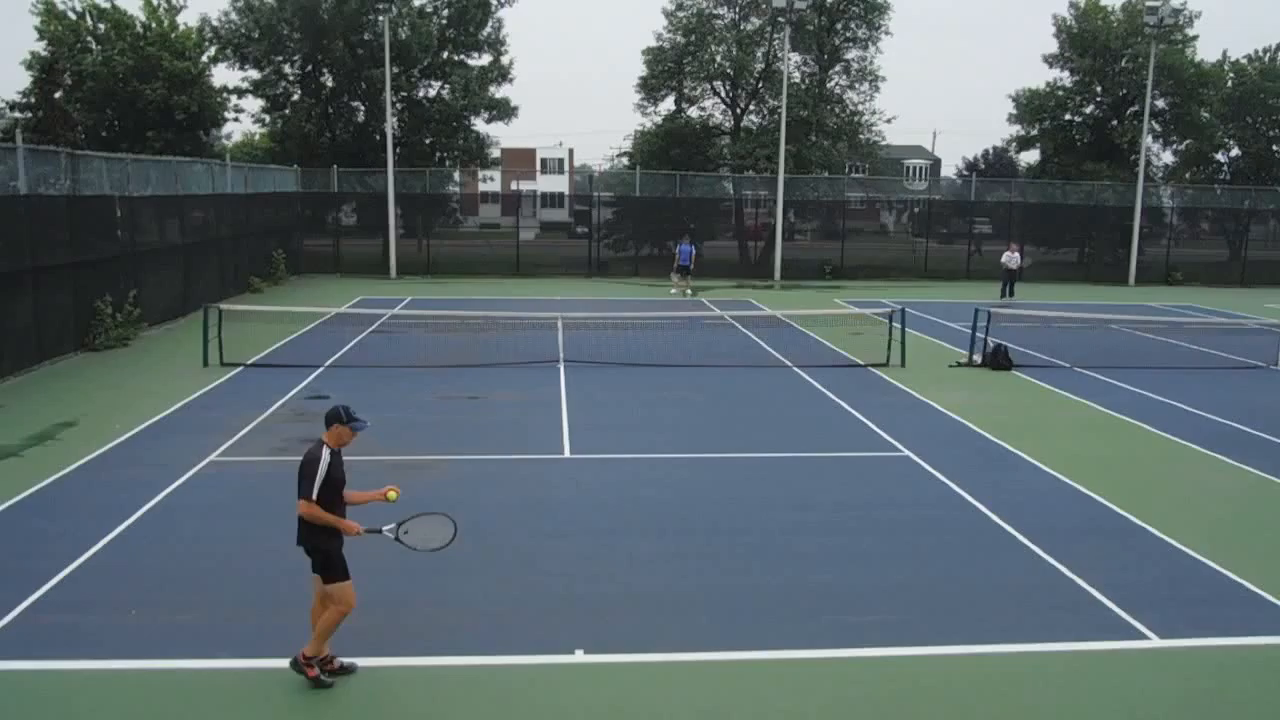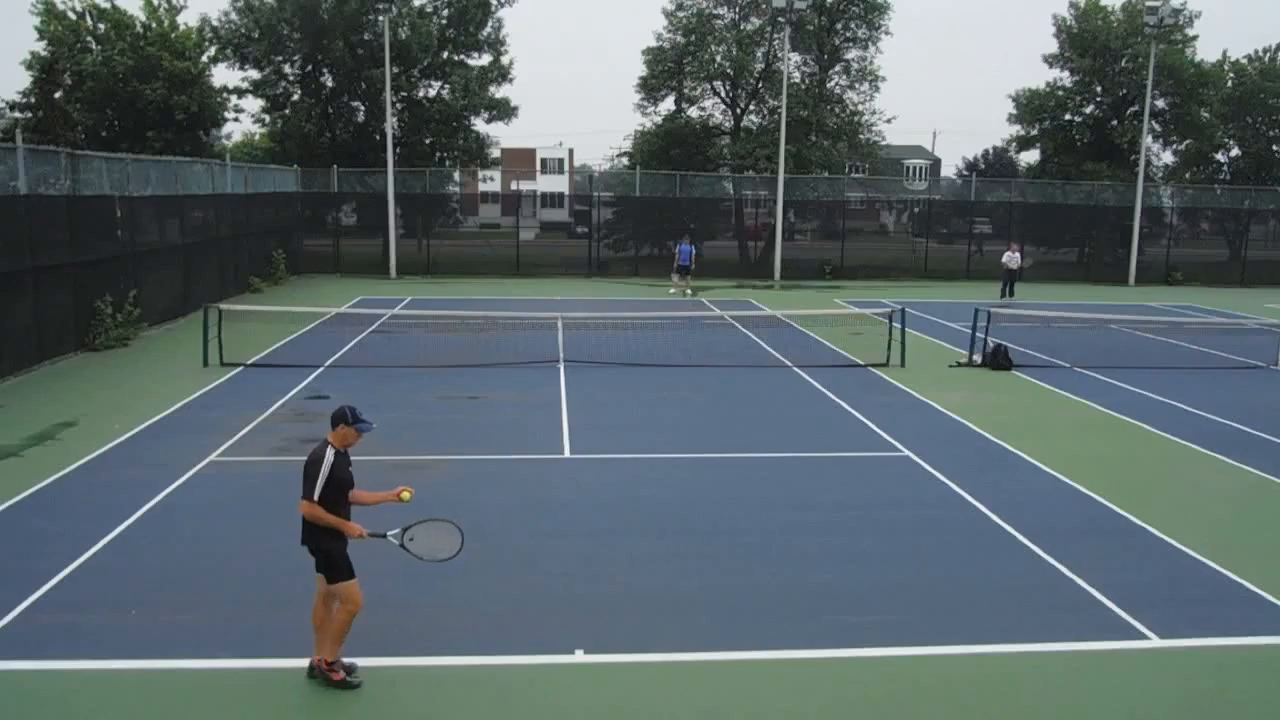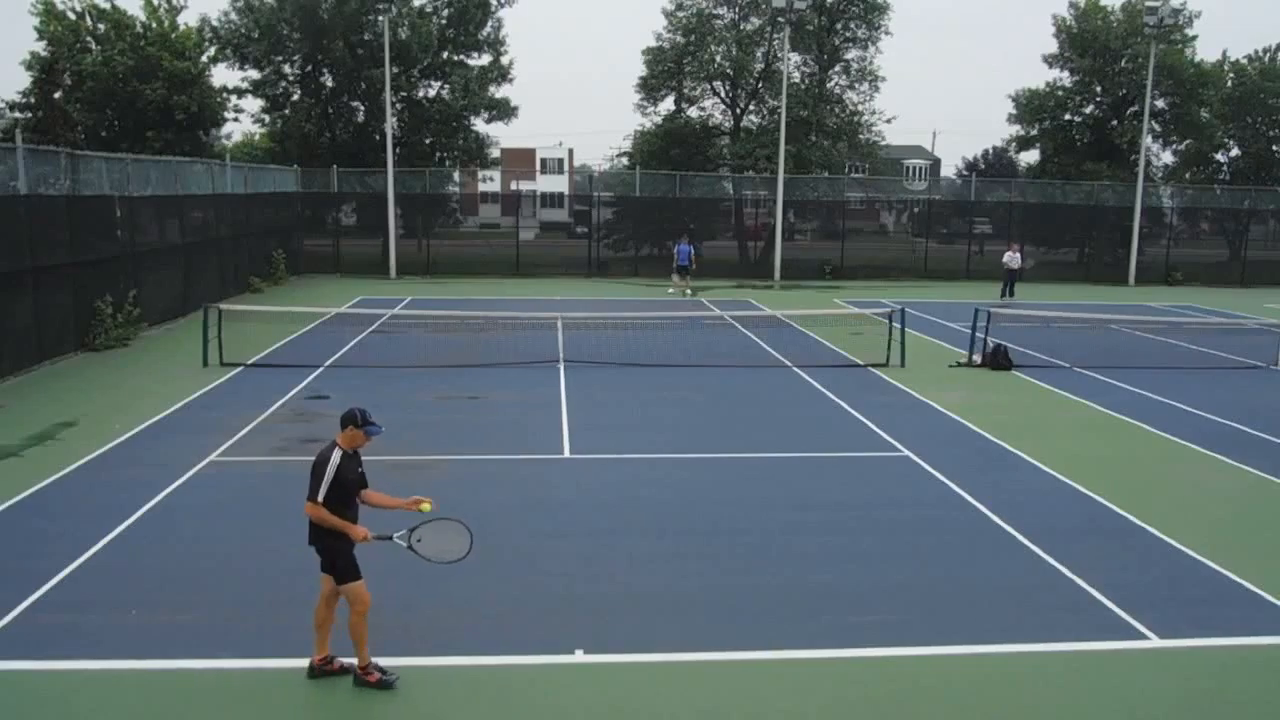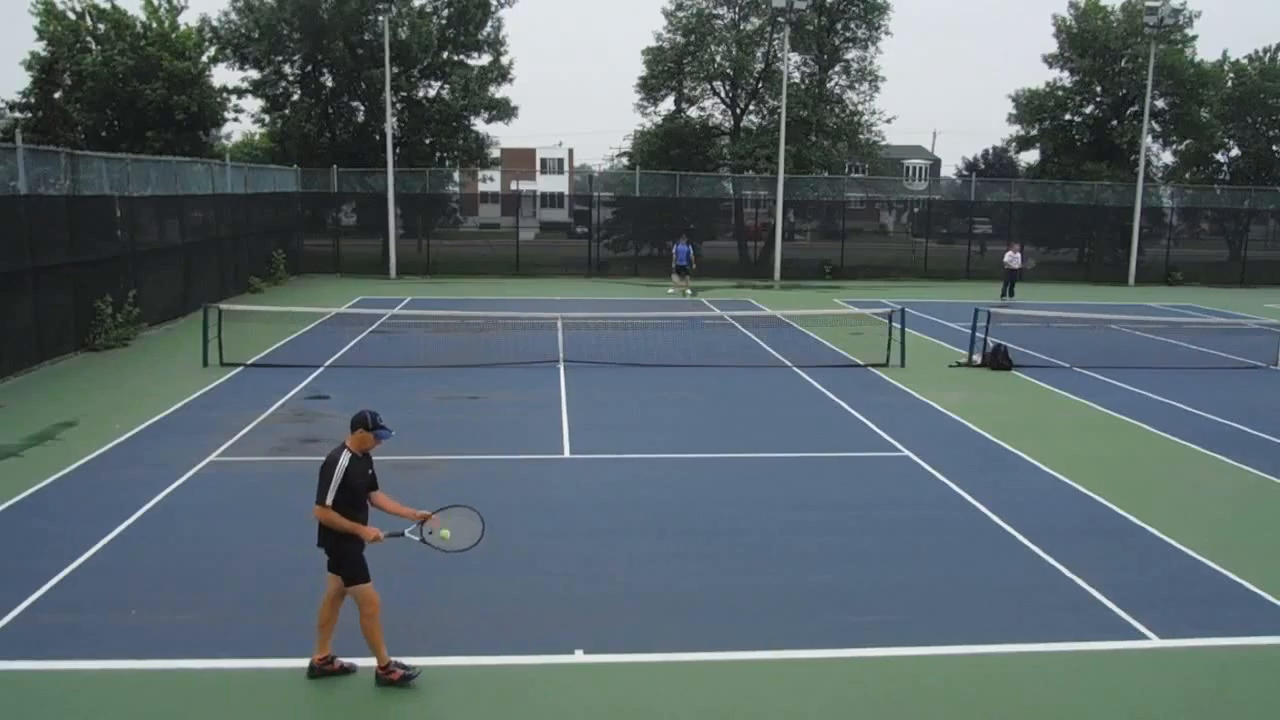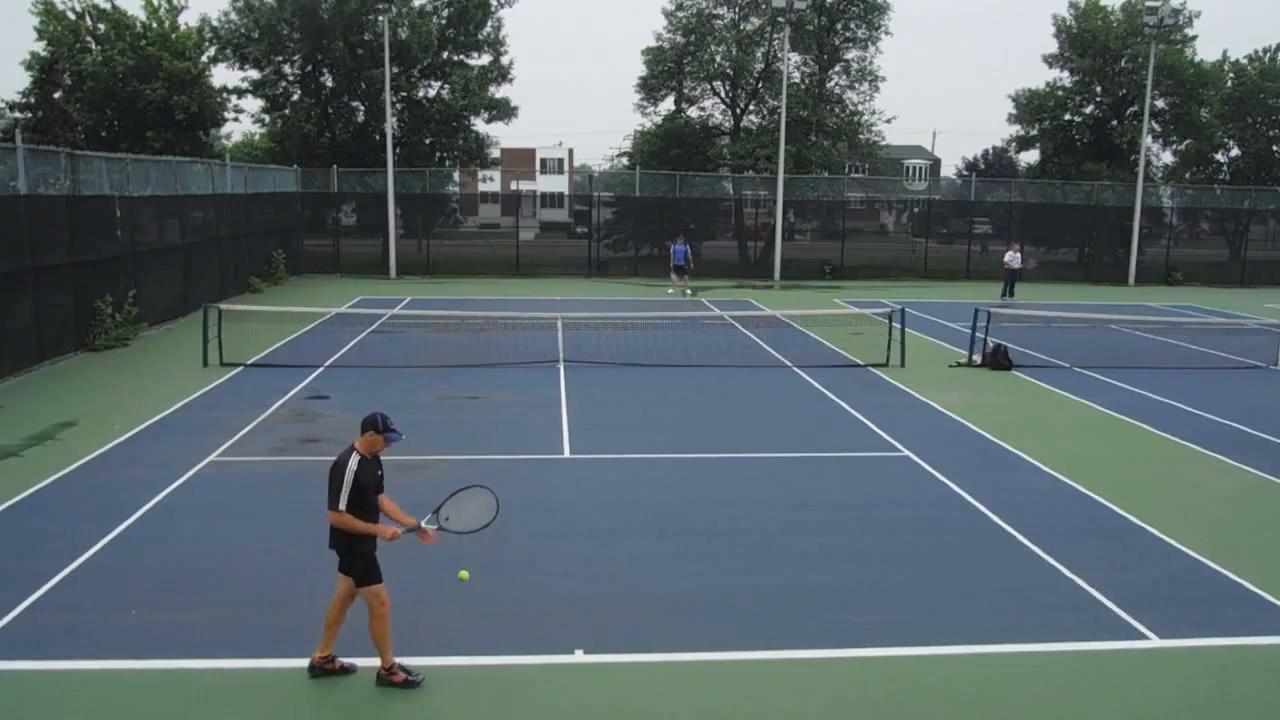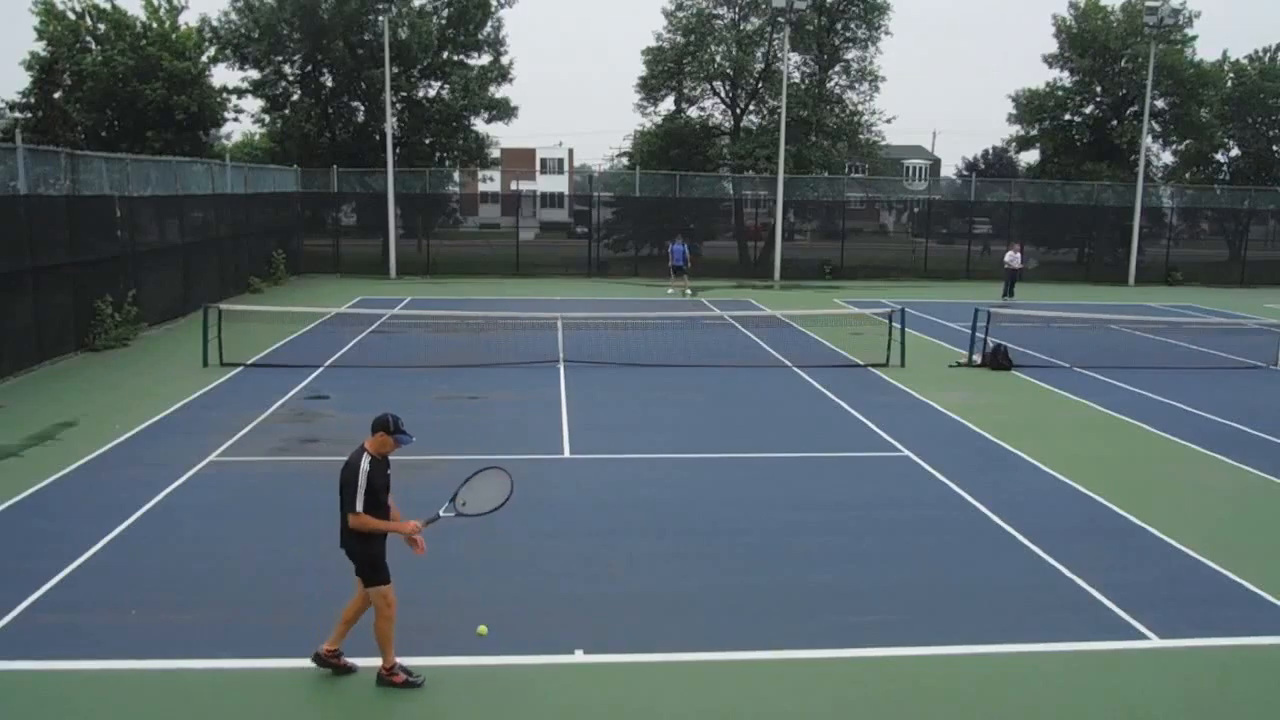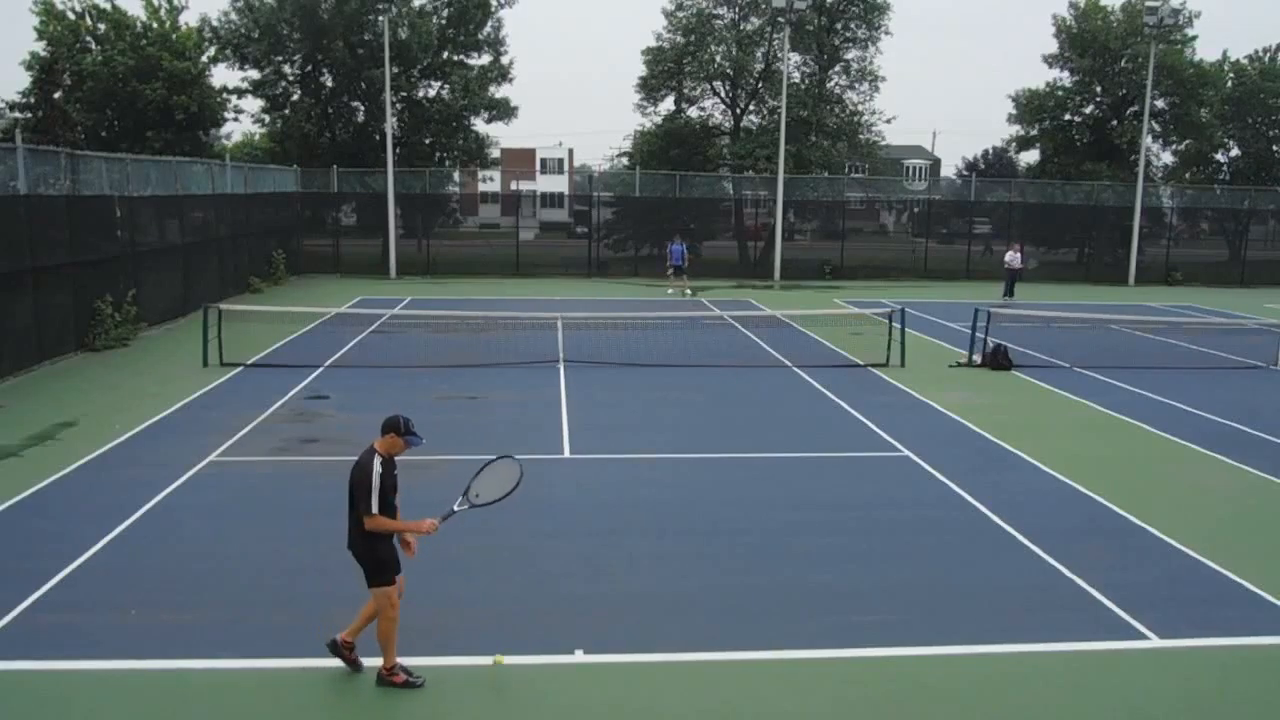
dt=0.1s
person 1, frame 1
left shoulder: (333, 454)
right shoulder: (318, 459)
right elbow: (305, 508)
left wrist: (377, 495)
right wrist: (343, 524)
left hip: (325, 539)
right hip: (322, 540)
left knee: (325, 597)
right knee: (344, 603)
left ankle: (322, 657)
right ankle: (307, 657)
person 1, frame 2
left shoulder: (340, 454)
right shoulder: (323, 460)
left elbow: (349, 495)
right elbow: (307, 508)
left wrist: (389, 496)
right wrist: (345, 526)
left hip: (330, 539)
right hip: (325, 541)
left knee: (327, 597)
right knee: (352, 602)
left ankle: (321, 660)
right ankle: (330, 664)
person 1, frame 3
left shoulder: (353, 456)
right shoulder: (329, 462)
left elbow: (364, 494)
right elbow: (312, 509)
left wrist: (405, 503)
right wrist: (350, 528)
left hip: (339, 540)
right hip: (332, 541)
left knee: (329, 597)
right knee: (361, 602)
left ankle: (321, 659)
right ankle: (365, 669)
person 1, frame 4
left shoulder: (364, 457)
right shoulder: (338, 464)
left elbow: (375, 496)
right elbow: (321, 512)
left wrist: (414, 515)
right wrist: (361, 529)
left hip: (348, 541)
right hip: (342, 543)
left knee: (334, 596)
right knee: (370, 604)
left ankle: (321, 659)
right ankle: (385, 668)
person 1, frame 5
left shoulder: (374, 459)
right shoulder: (347, 467)
left elbow: (381, 499)
right elbow: (336, 517)
left wrist: (413, 524)
right wrist: (378, 529)
left hip: (359, 543)
right hip: (353, 545)
left knee: (344, 597)
right knee: (380, 605)
left ankle: (322, 659)
right ankle: (388, 669)
person 1, frame 6
left shoulder: (381, 459)
right shoulder: (359, 468)
right elbow: (355, 519)
left wrist: (407, 532)
right wrist: (398, 527)
left hip: (372, 542)
right hip: (364, 543)
left knee: (366, 597)
right knee: (386, 605)
left ankle: (329, 651)
right ankle: (388, 669)
person 1, frame 7
left shoulder: (385, 458)
right shoulder: (370, 469)
right elbow: (372, 521)
left wrist: (403, 535)
right wrist: (414, 527)
left hip: (382, 541)
right hip: (369, 544)
left knee: (393, 593)
right knee: (390, 606)
left ankle: (344, 640)
right ankle: (389, 669)
